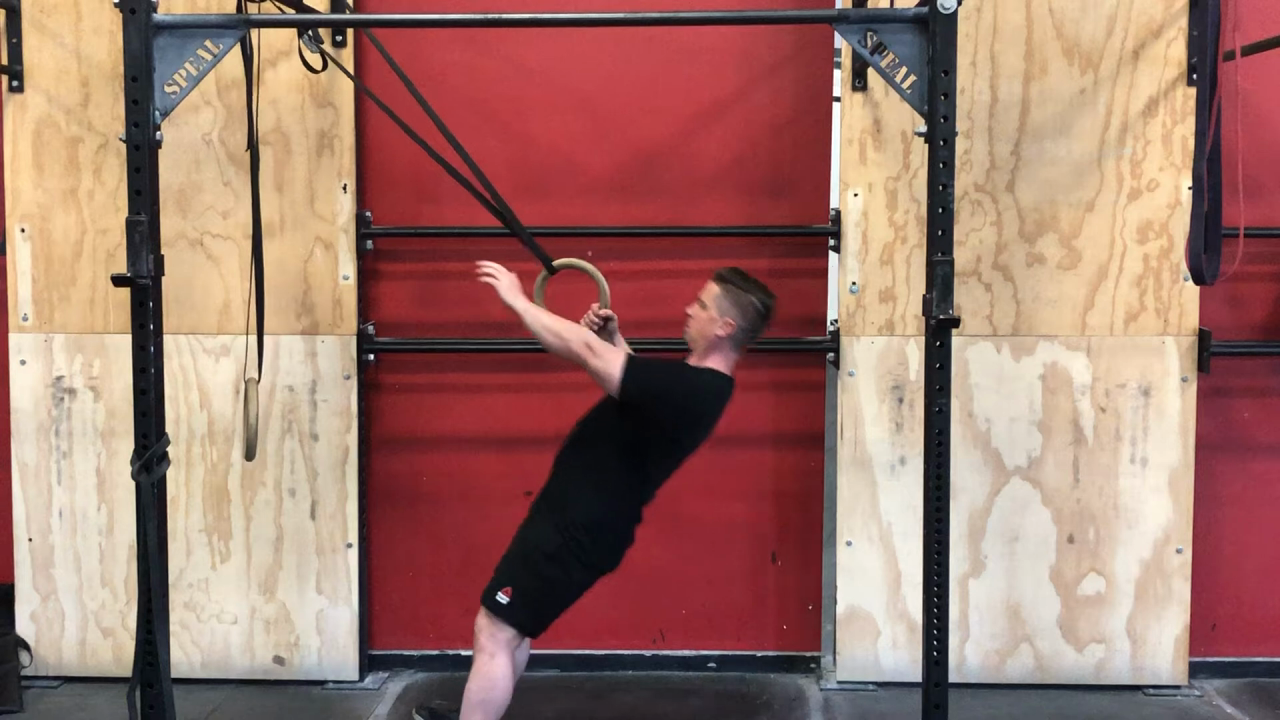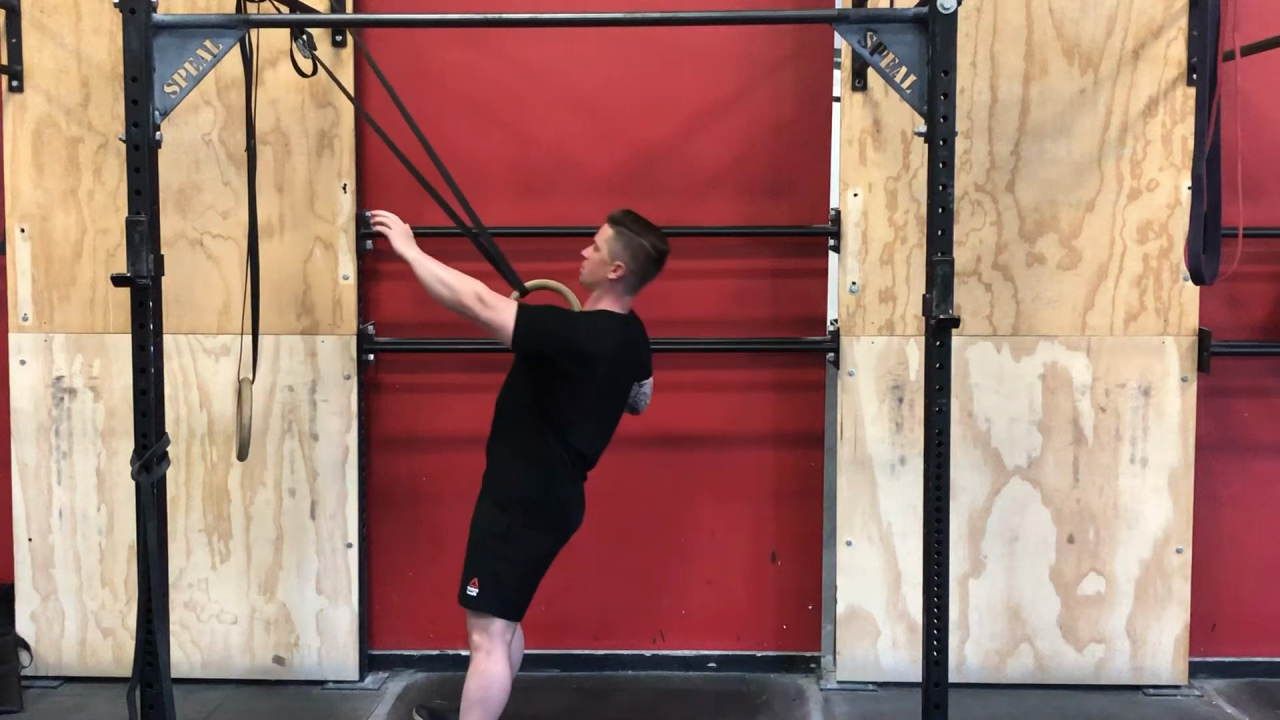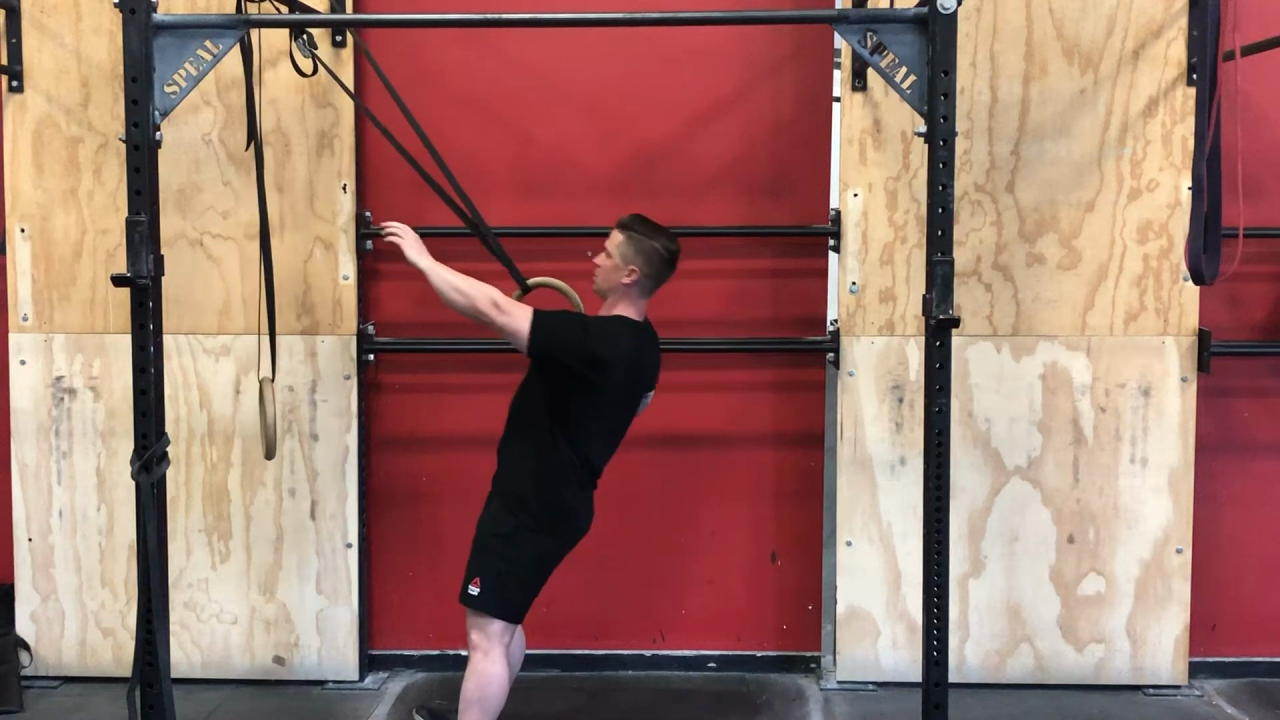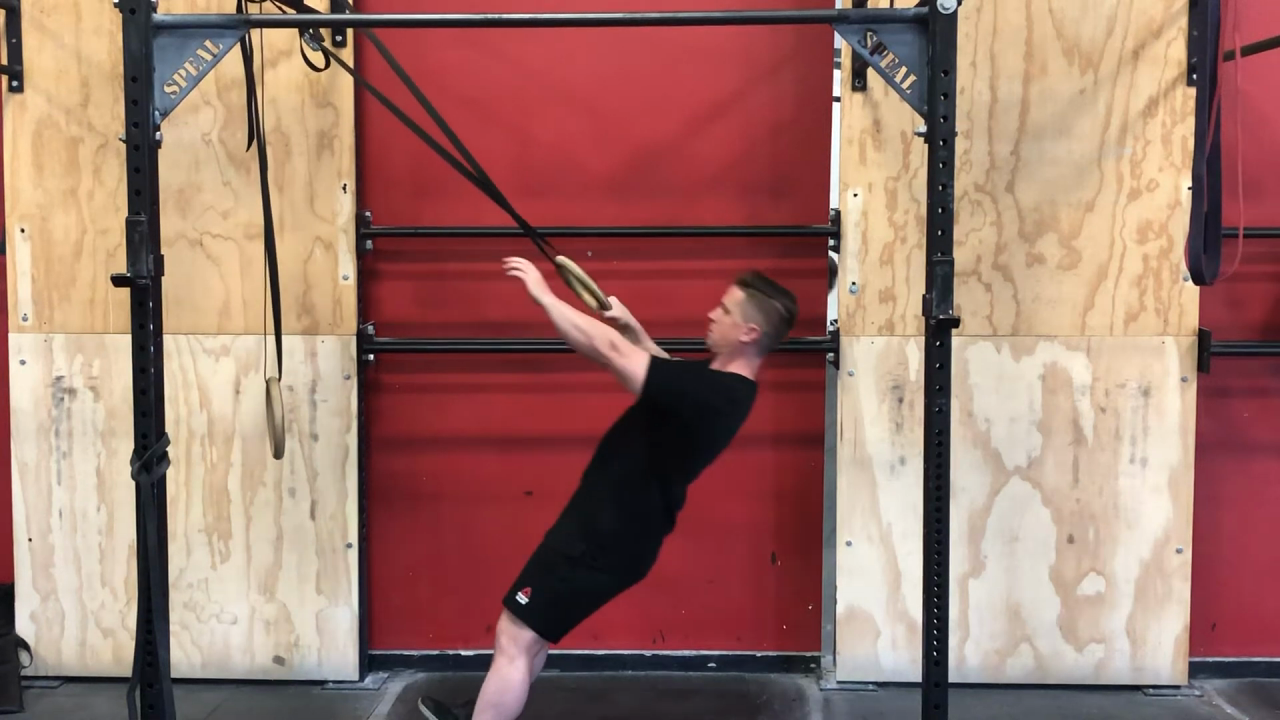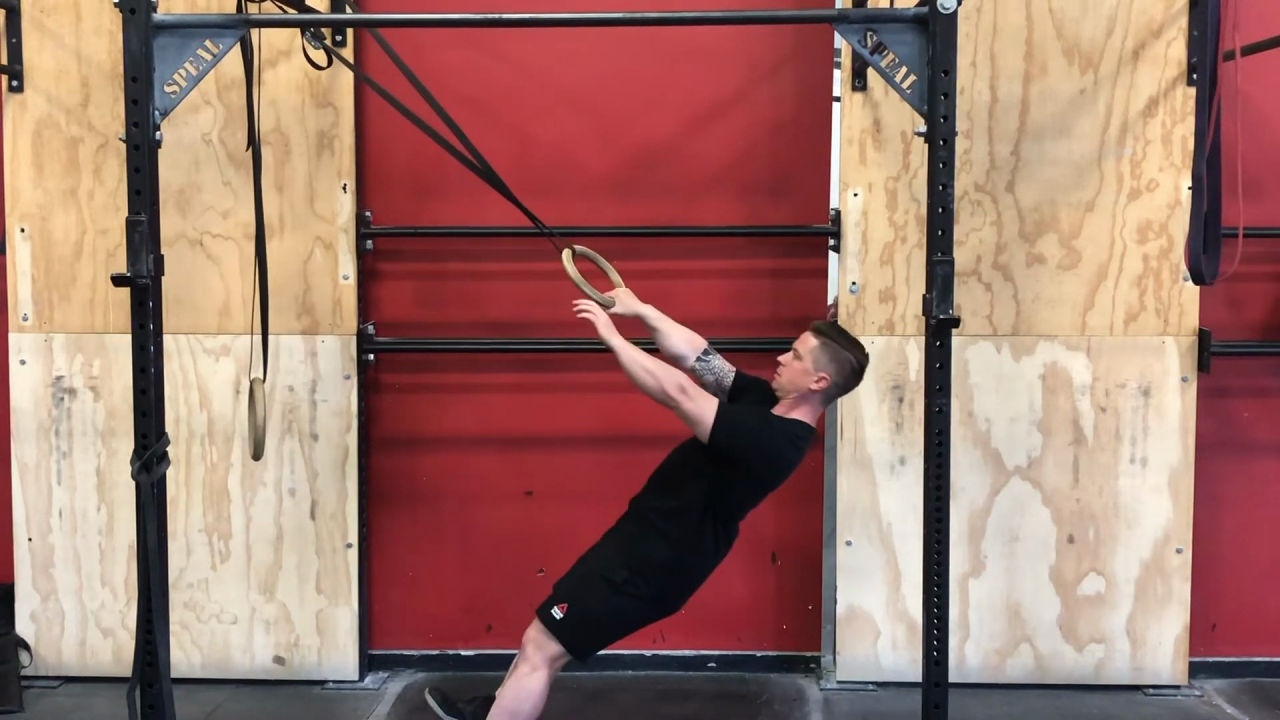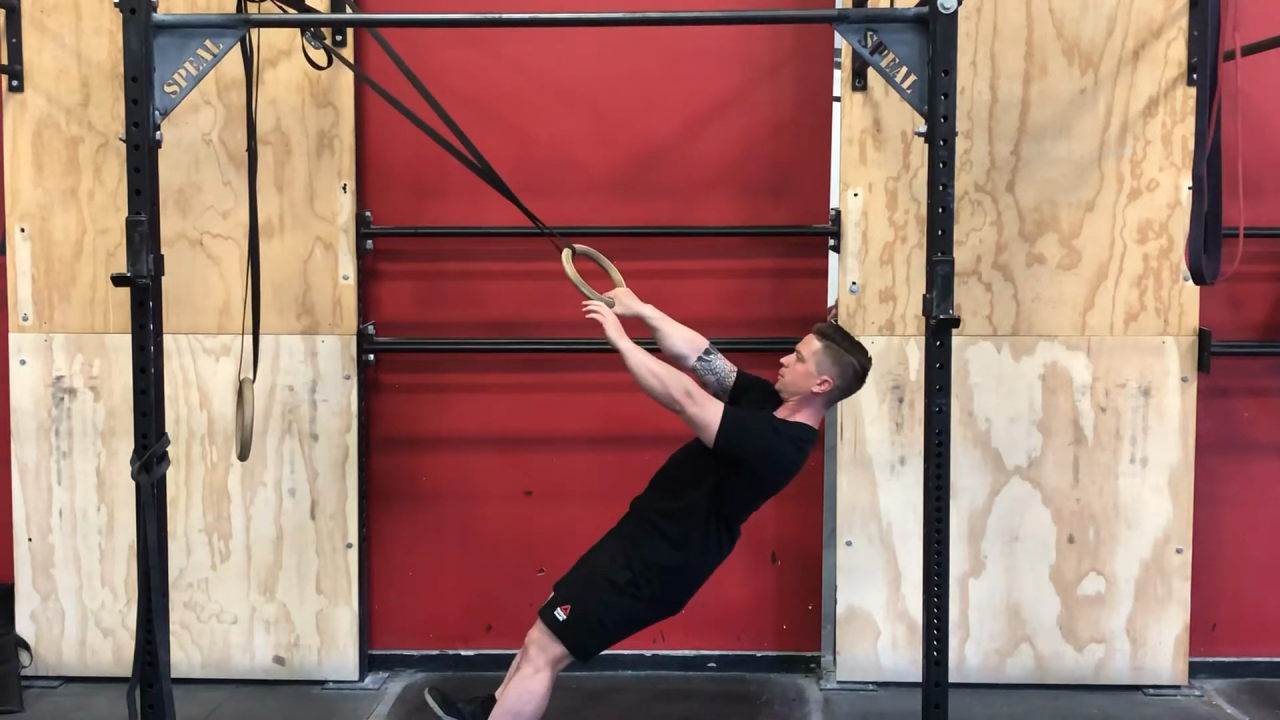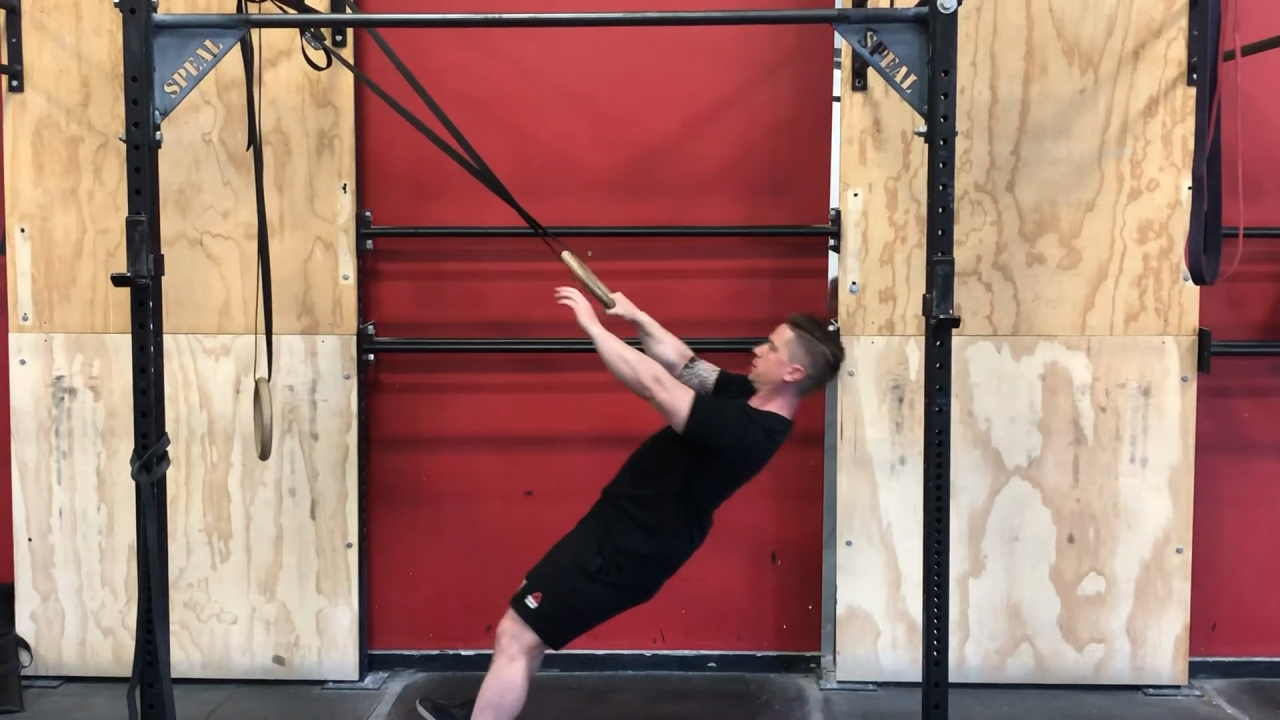
dt=0.5s
person 1, frame 1
left shoulder: (688, 391)
right shoulder: (698, 379)
left elbow: (586, 352)
right elbow: (644, 381)
left wrist: (515, 299)
right wrist: (614, 336)
left hip: (577, 526)
right hip: (581, 515)
left knee: (495, 634)
right knee: (512, 625)
person 1, frame 2
left shoulder: (578, 336)
right shoulder: (627, 336)
left elbow: (477, 302)
right elbow: (639, 400)
left wrist: (409, 249)
left hip: (524, 501)
right hip: (543, 494)
left knee: (488, 632)
right knee: (502, 622)
person 1, frame 3
left shoulder: (597, 340)
right shoulder: (637, 342)
left elbow: (494, 309)
right elbow: (640, 404)
left wrist: (422, 258)
left hip: (534, 504)
right hip: (550, 498)
left knee: (486, 632)
right knee: (501, 621)
person 1, frame 4
left shoulder: (710, 395)
right shoulder: (723, 383)
left elbow: (609, 351)
right elbow: (665, 372)
left wrist: (543, 294)
right wrist: (629, 324)
left hip: (606, 536)
right hip: (615, 524)
left knee: (515, 638)
right knee: (533, 626)
person 1, frame 5
left shoulder: (772, 441)
right shoulder: (767, 402)
left elbow: (678, 394)
right elbow: (697, 358)
left wrist: (611, 335)
right wrist: (640, 310)
left hip: (651, 562)
right hip: (645, 538)
left knee: (540, 647)
right knee: (549, 620)
person 1, frame 6
left shoulder: (777, 444)
right shoulder: (768, 405)
left elbow: (684, 398)
right elbow: (698, 356)
left wrist: (620, 339)
right wrist: (640, 310)
left hip: (654, 564)
right hip: (645, 538)
left knee: (543, 650)
right knee: (550, 620)
person 1, frame 7
left shoulder: (746, 431)
right shoulder: (748, 401)
left elbow: (655, 385)
right elbow: (683, 364)
left wrist: (592, 325)
right wrist: (636, 318)
left hip: (623, 549)
right hip: (622, 529)
left knee: (515, 638)
right knee: (529, 624)
